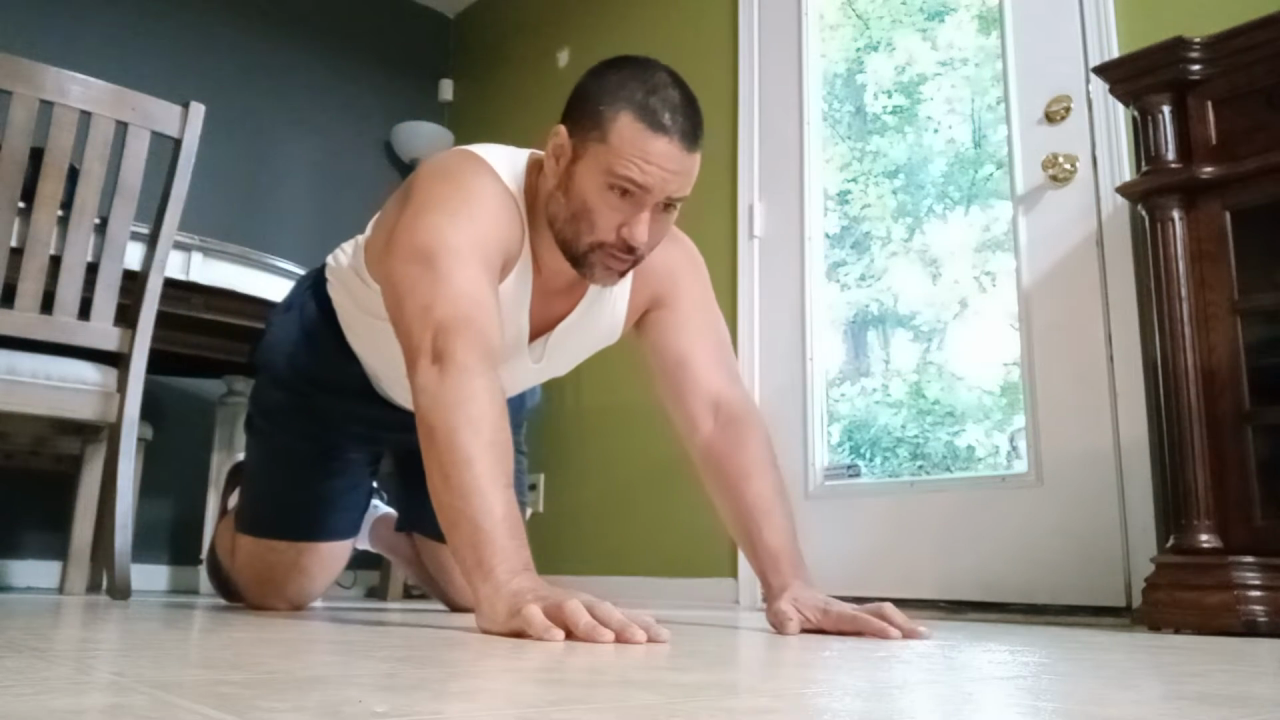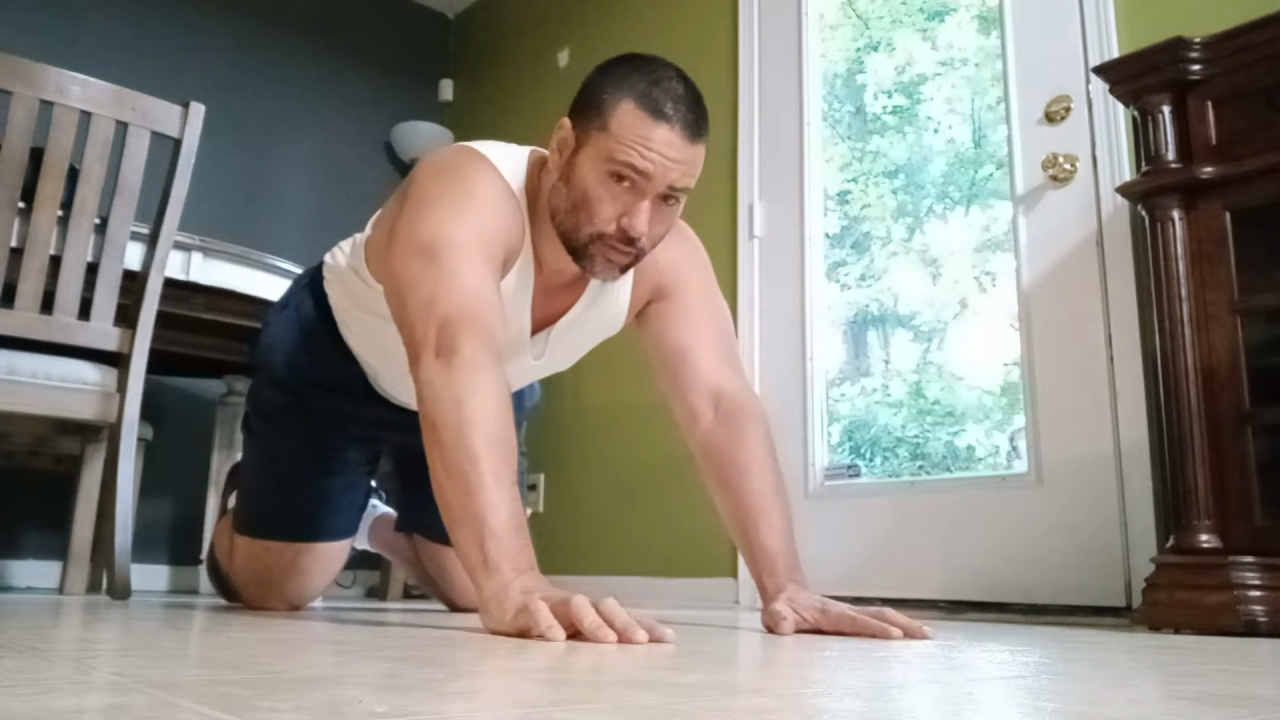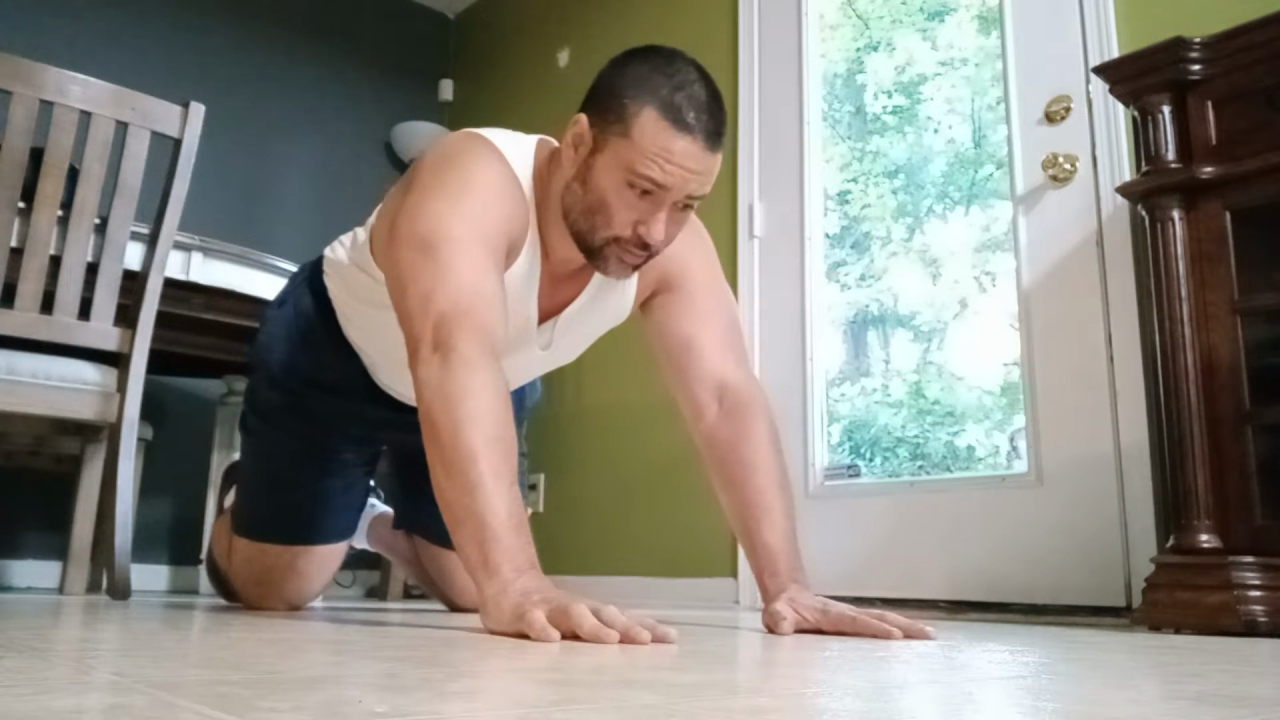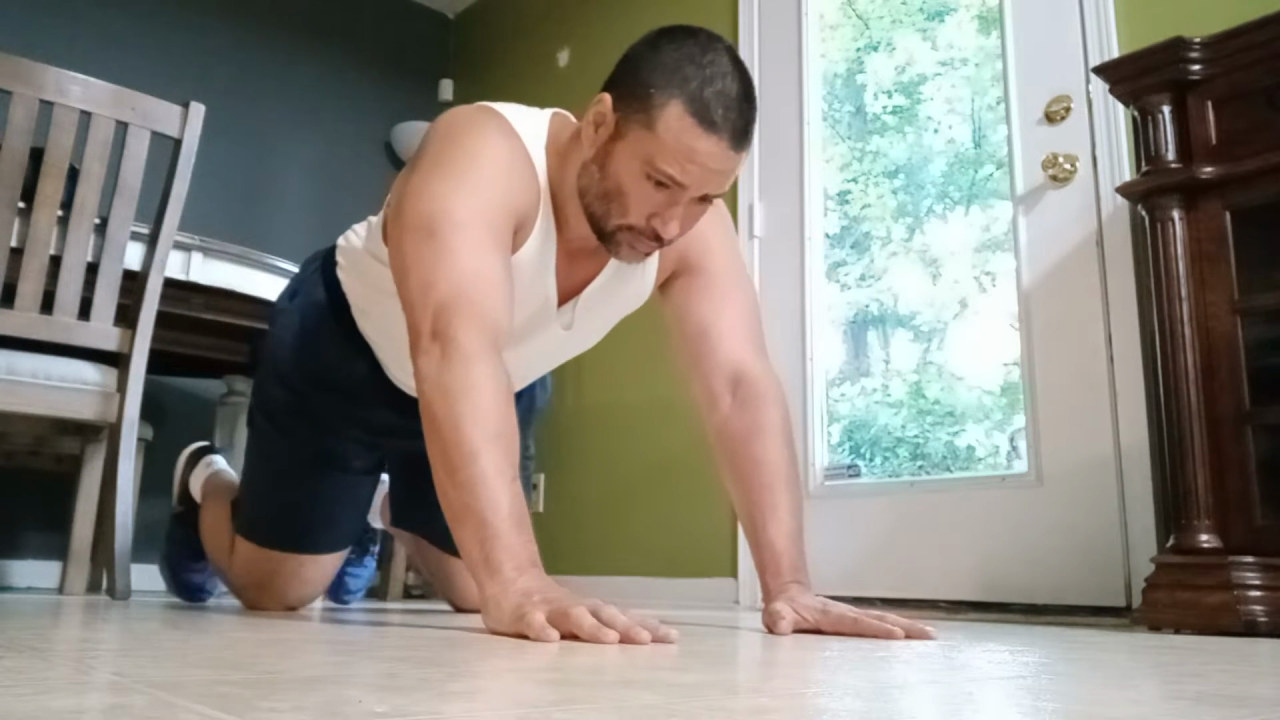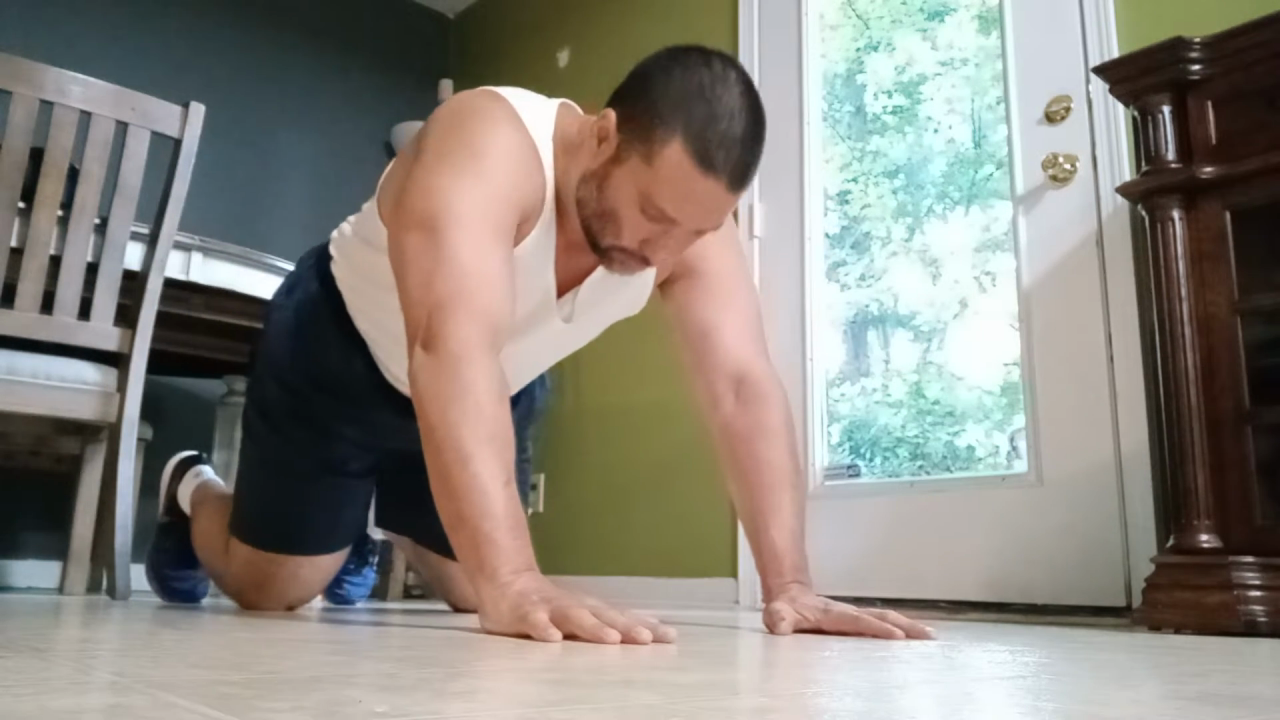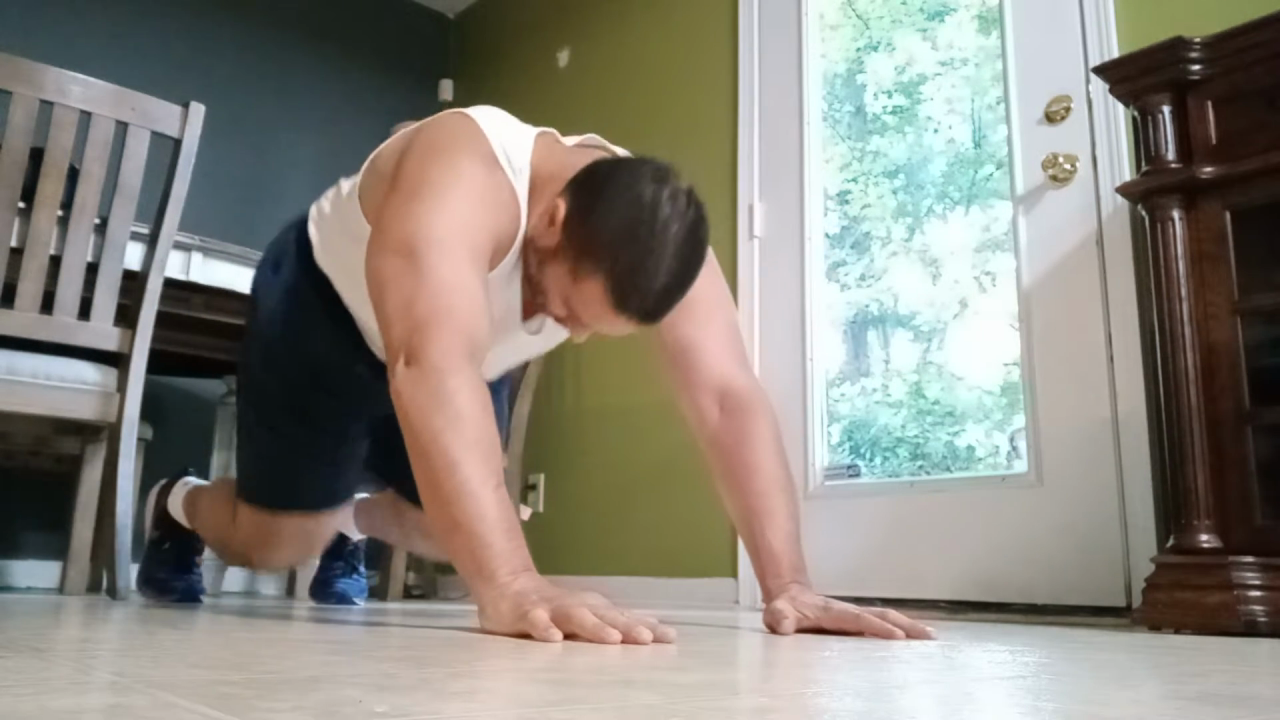
dt=0.5s
person 1, frame 1
left shoulder: (666, 266)
right shoulder: (465, 199)
left elbow: (721, 416)
right elbow: (452, 371)
left wrist: (788, 586)
right wrist: (510, 585)
left hip: (482, 392)
right hip: (335, 358)
left knee: (469, 588)
right knee: (279, 588)
left ankle: (402, 529)
right ankle: (247, 498)
person 1, frame 2
left shoulder: (670, 261)
right shoulder: (466, 196)
left elbow: (722, 409)
right elbow: (455, 366)
left wrist: (783, 587)
right wrist: (514, 584)
left hip: (474, 394)
right hip: (332, 358)
left knee: (471, 589)
right knee: (278, 589)
left ankle: (389, 529)
right ankle: (246, 501)
person 1, frame 3
left shoulder: (675, 248)
right shoulder: (473, 182)
left elbow: (727, 400)
right elbow: (454, 363)
left wrist: (786, 586)
right wrist: (517, 585)
left hip: (474, 389)
right hip: (331, 352)
left knee: (471, 592)
right knee: (279, 590)
left ankle: (378, 527)
right ankle: (243, 504)
person 1, frame 4
left shoulder: (692, 229)
right shoulder: (484, 156)
left elbow: (742, 388)
right elbow: (455, 355)
left wrist: (786, 585)
right wrist: (516, 583)
left hip: (491, 385)
right hip: (342, 350)
left knee: (473, 591)
right knee: (276, 589)
left ankle: (385, 508)
right ankle: (207, 485)
person 1, frame 5
left shoulder: (688, 213)
right shoulder: (490, 146)
left elbow: (744, 387)
right elbow: (450, 353)
left wrist: (789, 584)
right wrist: (514, 583)
left hip: (490, 386)
right hip: (340, 350)
left knee: (472, 592)
right knee: (271, 588)
left ankle: (375, 511)
right ankle: (193, 495)
person 1, frame 6
left shoulder: (651, 240)
right shoulder: (462, 176)
left elbow: (728, 398)
right elbow: (431, 367)
left wrist: (787, 585)
right wrist: (510, 586)
right hip: (326, 311)
left knee: (451, 531)
right knee: (278, 541)
left ankle: (350, 519)
right ankle: (180, 508)
